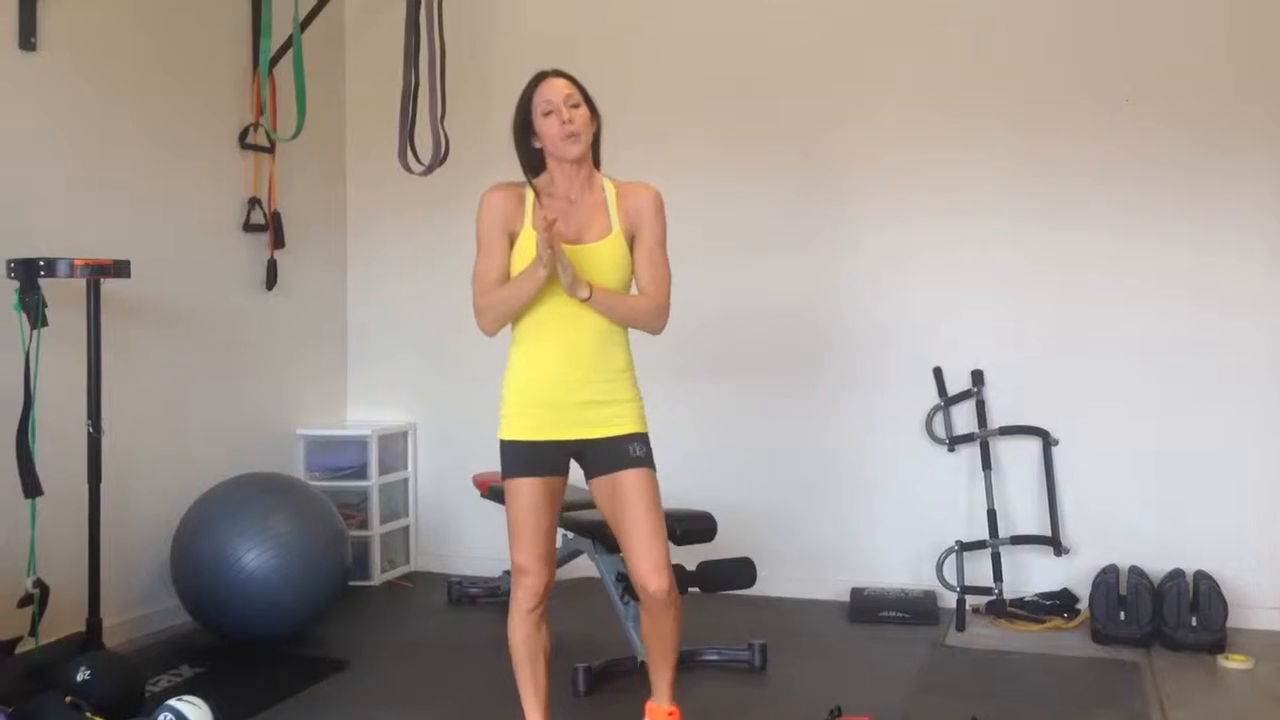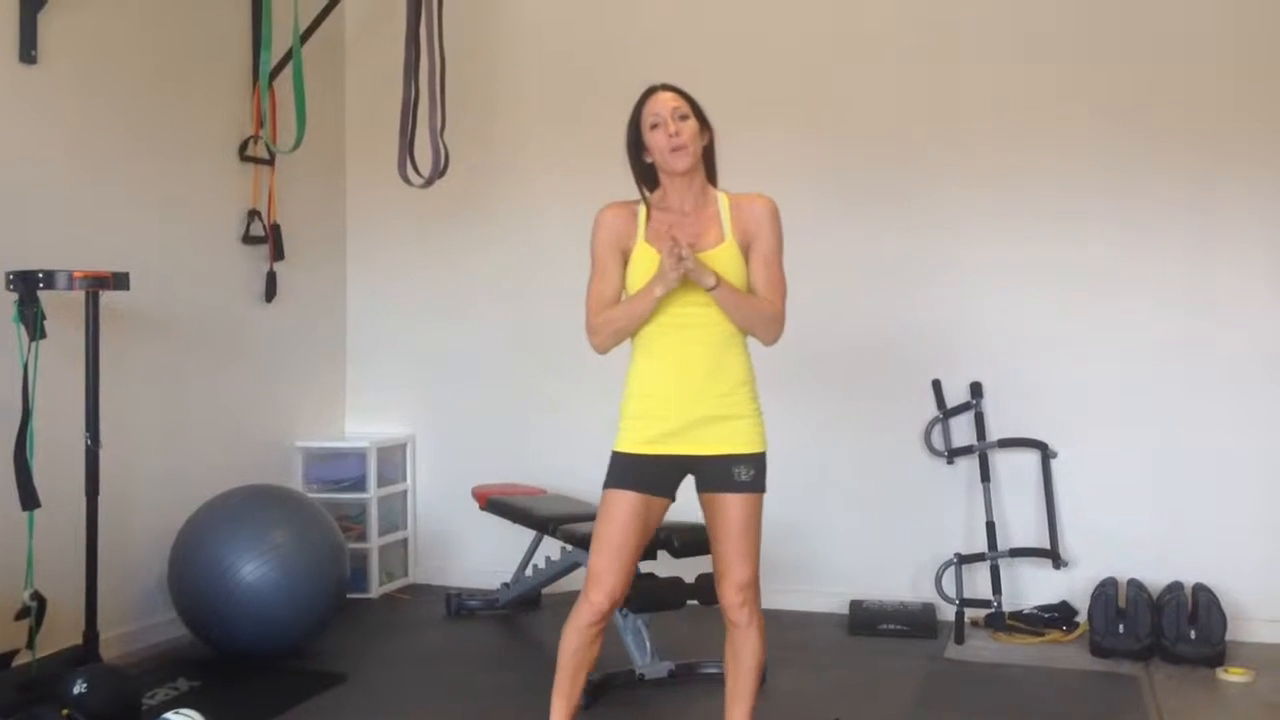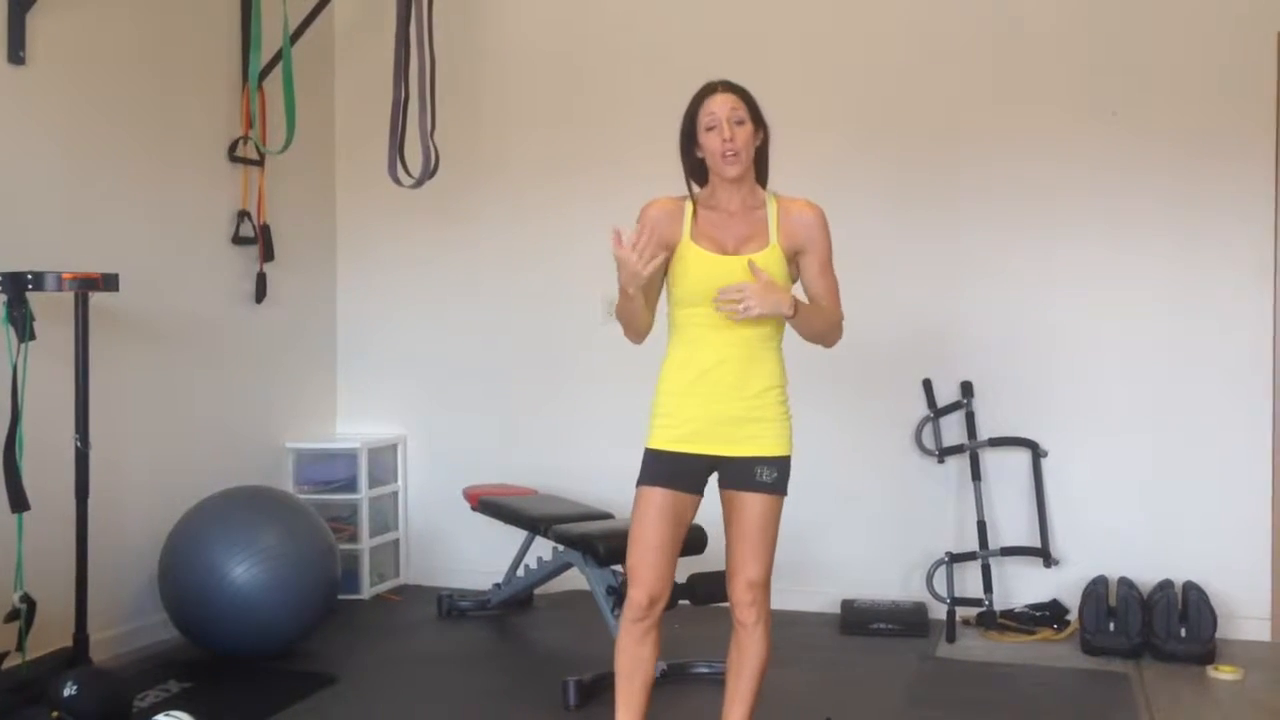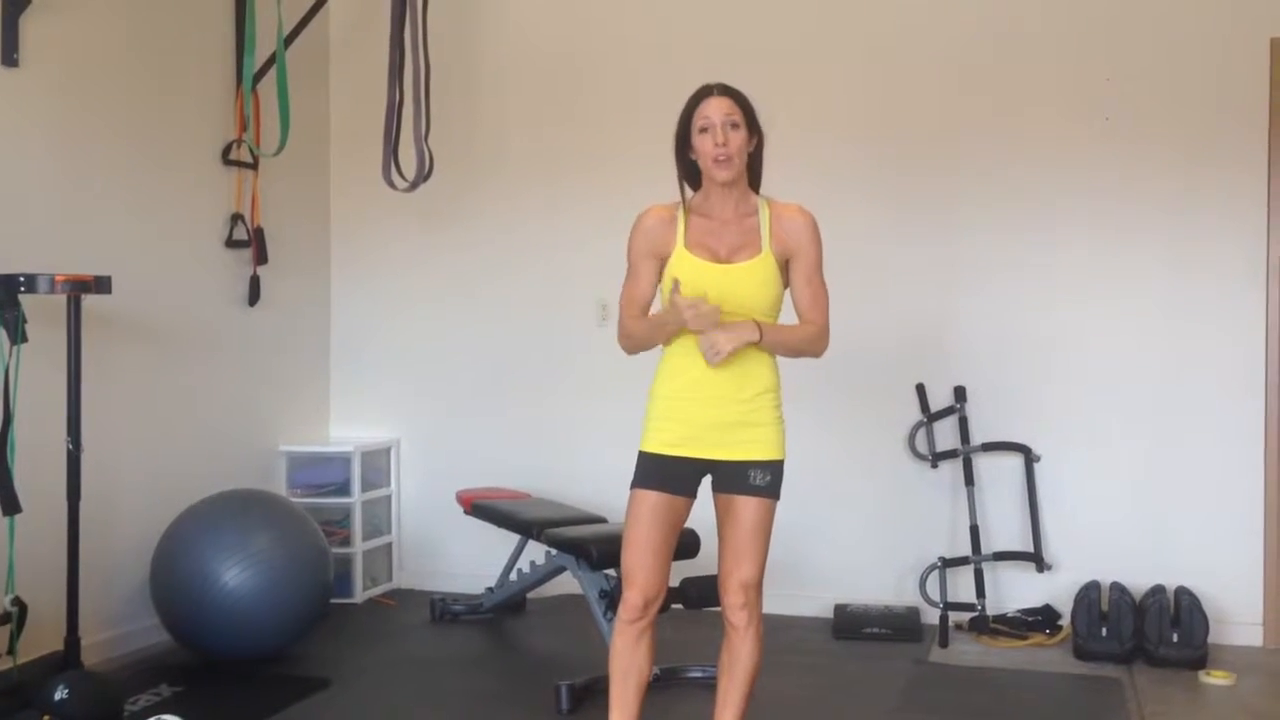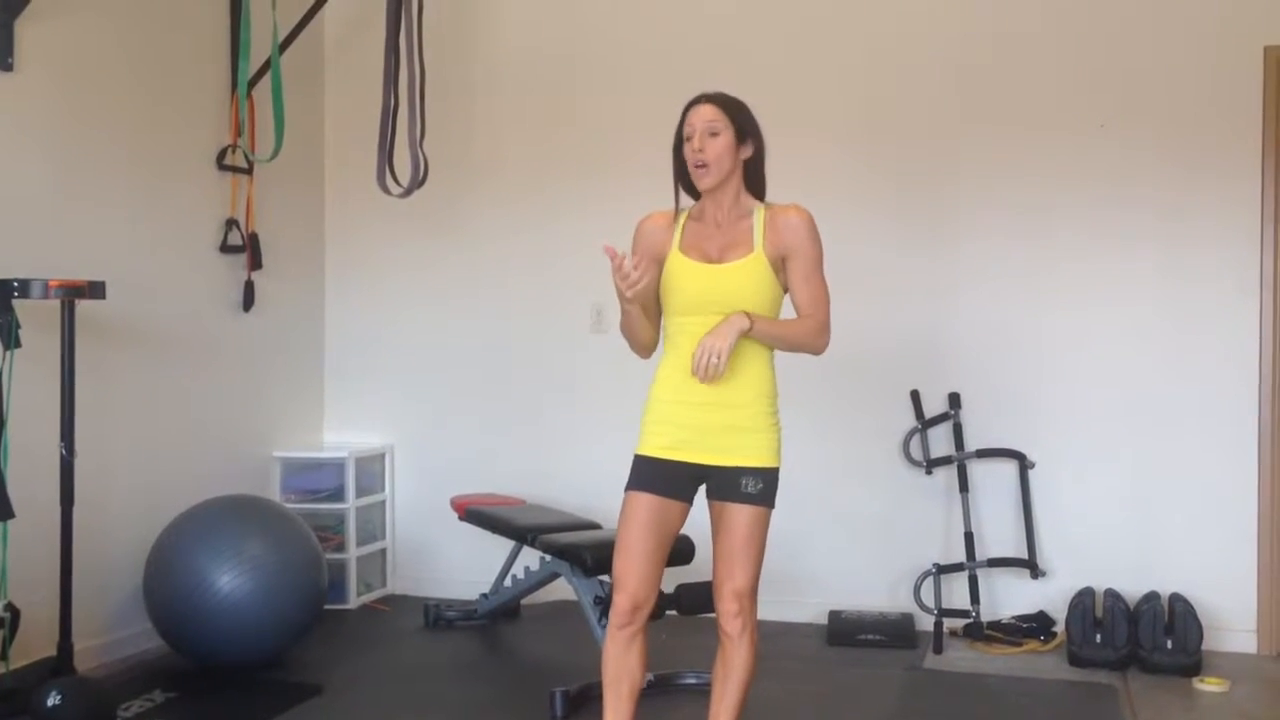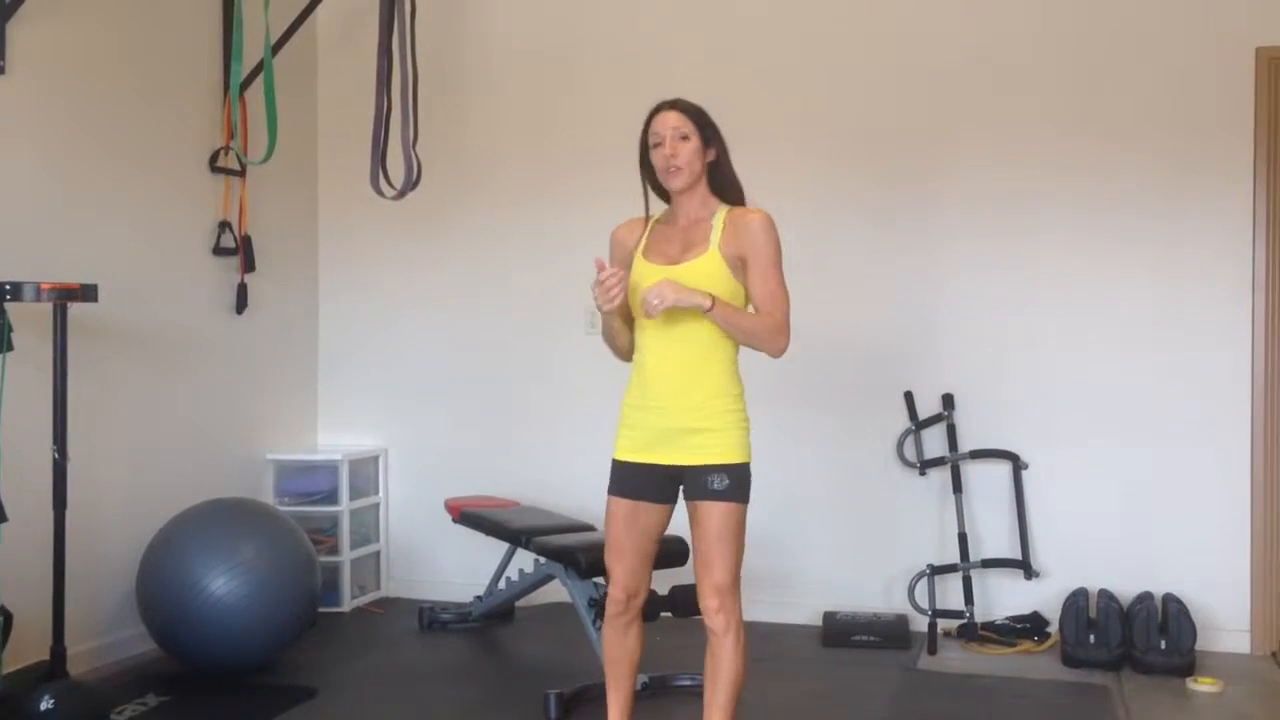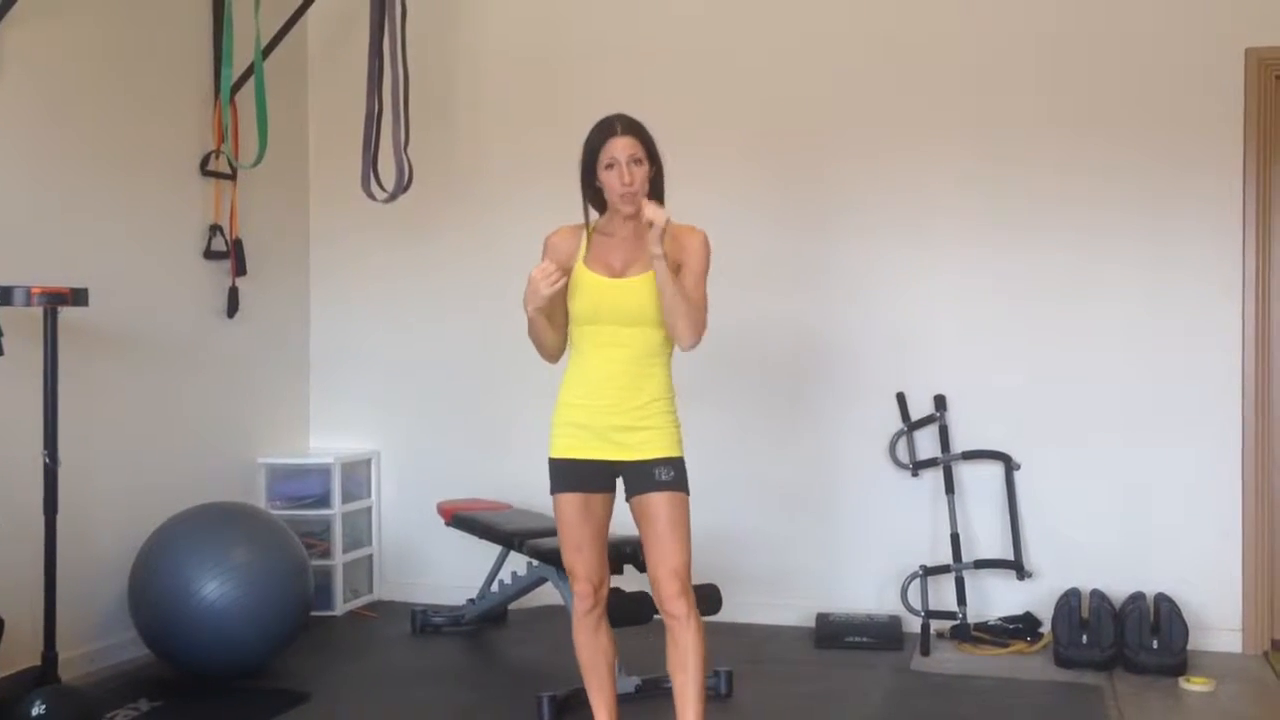
dt=0.7s
person 1, frame 1
left shoulder: (638, 201)
right shoulder: (504, 204)
left elbow: (656, 312)
right elbow: (487, 316)
left wrist: (579, 283)
right wrist: (540, 269)
left hip: (613, 413)
right hip: (532, 414)
left knee: (657, 582)
right knee: (531, 584)
person 1, frame 2
left shoulder: (752, 212)
right shoulder: (618, 222)
left elbow: (770, 325)
right elbow: (600, 334)
left wrist: (706, 276)
right wrist: (662, 282)
left hip: (730, 429)
right hip: (648, 431)
left knee: (739, 598)
right knee: (598, 599)
person 1, frame 3
left shoulder: (799, 220)
right shoulder: (664, 217)
left elbow: (831, 328)
right elbow: (635, 330)
left wrist: (785, 304)
right wrist: (631, 284)
left hip: (759, 429)
right hip: (678, 426)
left knee: (749, 599)
right knee: (643, 596)
person 1, frame 4
left shoulder: (791, 225)
right shoulder: (657, 225)
left elbow: (815, 336)
right elbow: (629, 337)
left wrist: (749, 330)
right wrist: (671, 320)
left hip: (751, 434)
right hip: (673, 430)
left knee: (741, 601)
right knee: (638, 598)
person 1, frame 5
left shoulder: (788, 225)
right shoulder: (657, 229)
left elbow: (816, 334)
right elbow: (643, 344)
left wrist: (742, 321)
right wrist: (628, 300)
left hip: (746, 441)
right hip: (667, 436)
left knee: (735, 610)
right knee: (627, 604)
person 1, frame 6
left shoulder: (747, 227)
right shoulder: (630, 236)
left elbow: (776, 337)
left wrist: (701, 299)
right wrist: (608, 308)
left hip: (714, 438)
right hip: (641, 436)
left knee: (718, 605)
right knee: (622, 596)
person 1, frame 7
left shoulder: (685, 242)
right shoulder: (565, 243)
left elbow: (689, 335)
right elbow: (551, 350)
left wrist: (657, 250)
right wrist: (534, 309)
left hip: (652, 436)
right hip: (578, 434)
left knee: (675, 596)
right knee: (587, 593)
